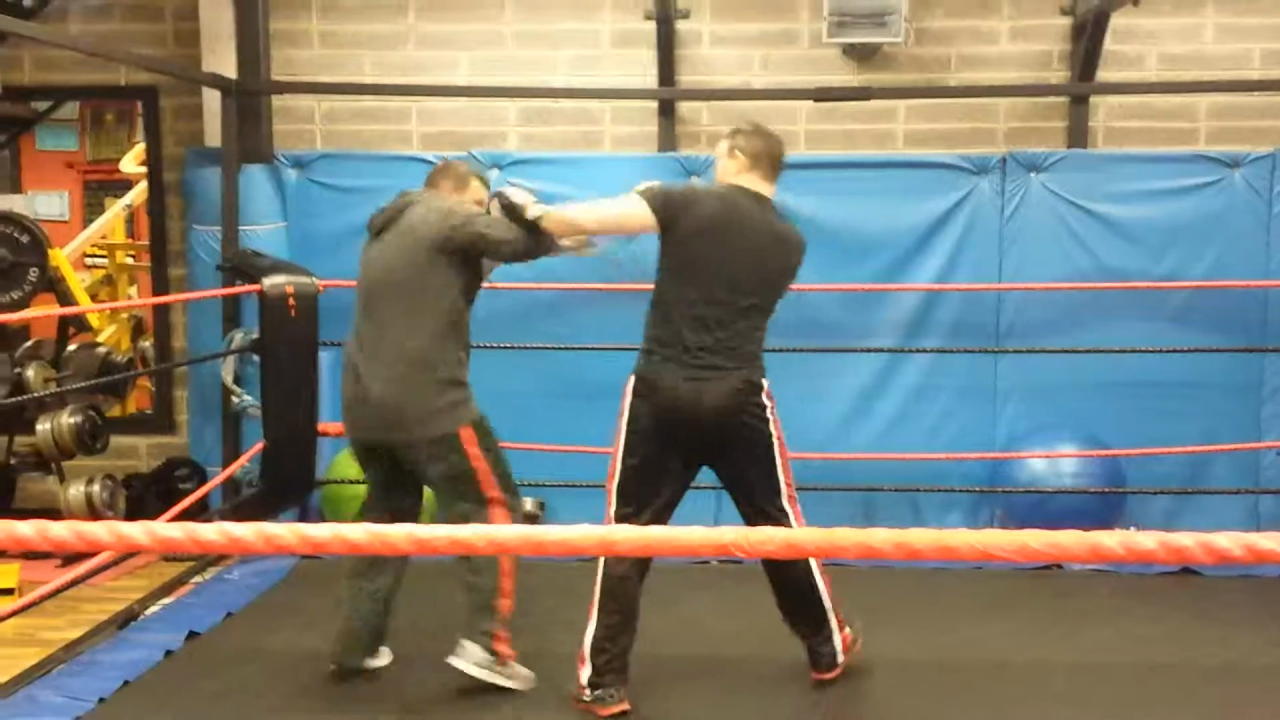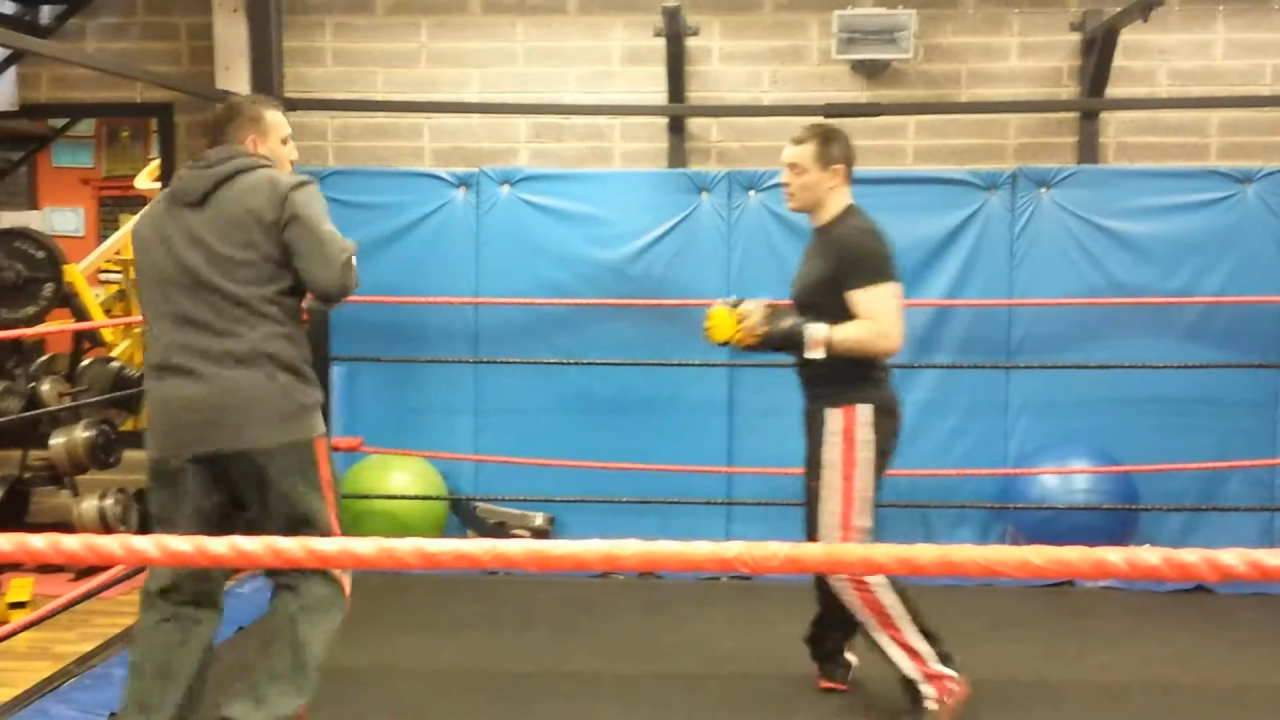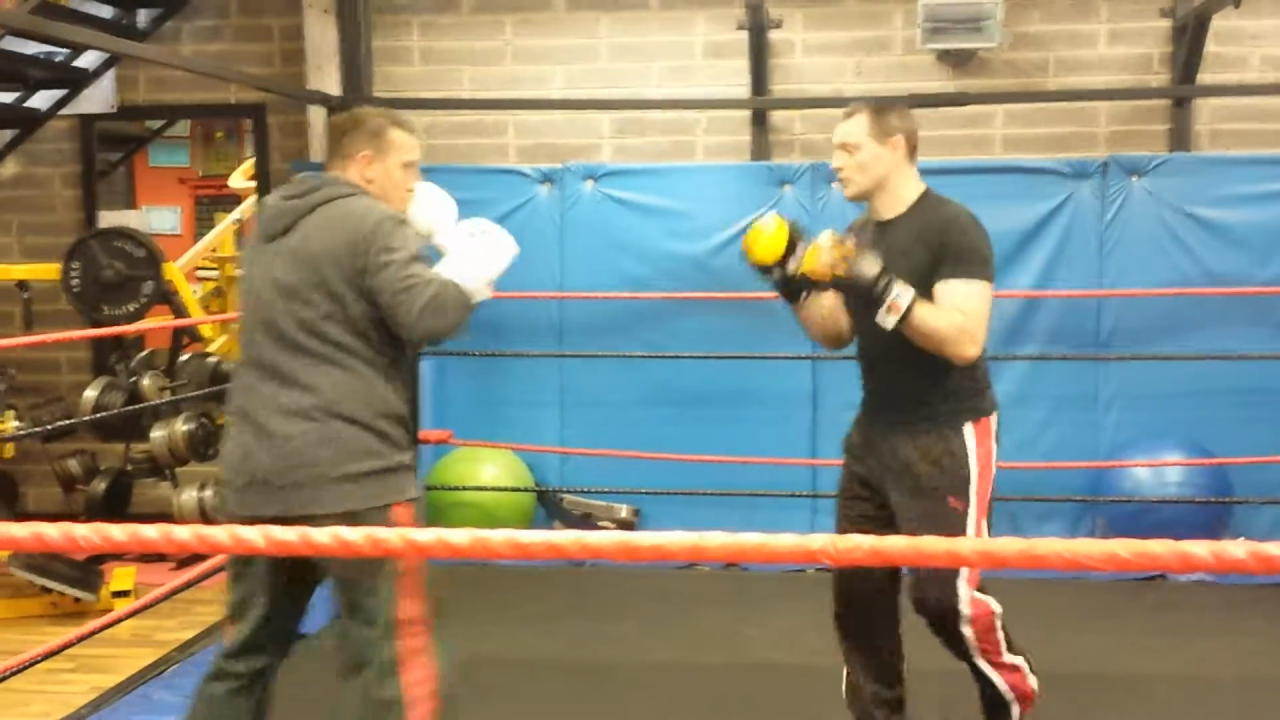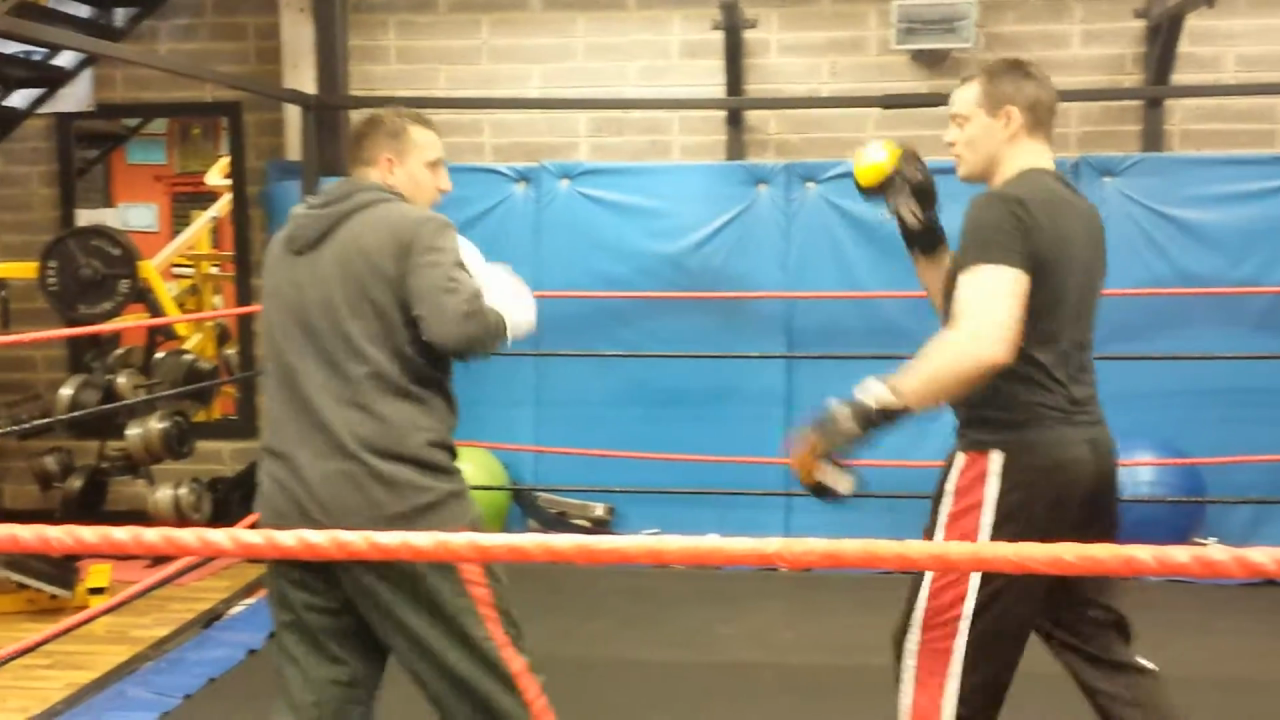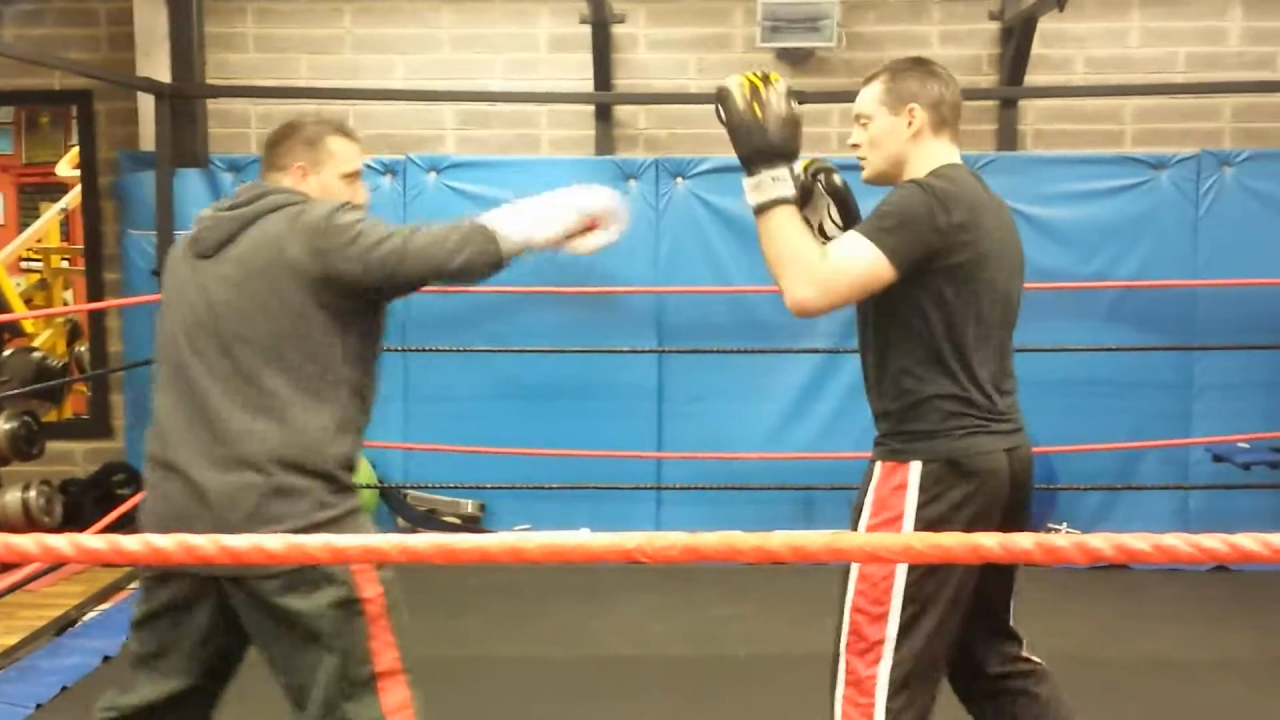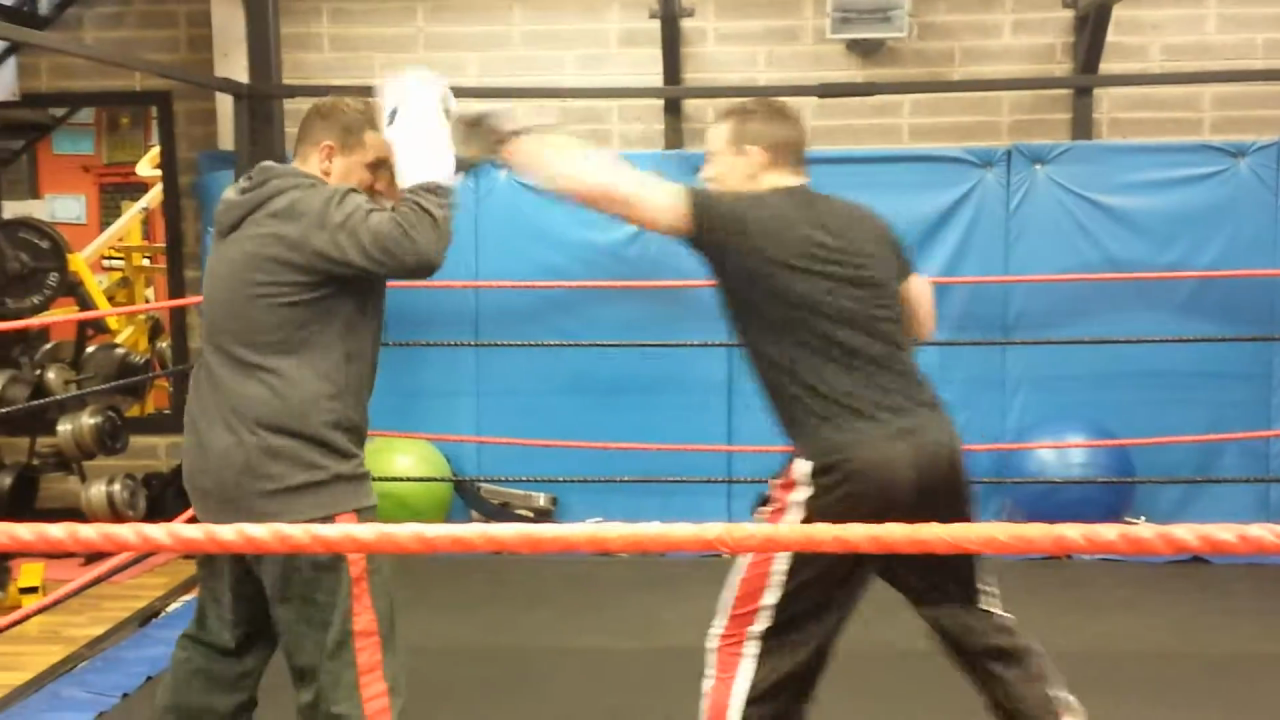
dt=0.7s
person 1, frame 1
left shoulder: (691, 202)
right shoulder: (790, 241)
left elbow: (600, 217)
left wrist: (537, 218)
left hip: (662, 393)
right hip: (739, 397)
left knee: (628, 535)
right knee: (779, 524)
right ankle: (827, 650)
person 1, frame 2
left shoulder: (857, 239)
right shoulder: (820, 239)
left elbow: (885, 336)
left wrist: (804, 335)
right wrist: (767, 329)
left hip: (853, 414)
right hip: (835, 410)
left knee: (846, 552)
right knee: (830, 540)
right ankle: (832, 656)
person 1, frame 3
left shoulder: (953, 228)
right shoulder: (858, 232)
left elbow: (964, 341)
right elbow: (836, 334)
left wrist: (881, 289)
right wrist: (797, 288)
left hip: (949, 437)
right hip: (876, 435)
left knee: (945, 590)
right knee: (859, 589)
person 1, frame 4
left shoulder: (1006, 207)
right shoulder: (1074, 210)
left elbow: (982, 344)
left wrist: (865, 408)
right wrist: (922, 226)
left hip: (1017, 460)
right hip: (1080, 452)
left knee: (947, 662)
right knee: (1105, 654)
person 1, frame 5
left shoulder: (925, 201)
right shoulder: (979, 205)
left elbow: (807, 291)
left wrist: (771, 173)
right wrist: (843, 231)
left hip: (935, 468)
right hip: (993, 457)
right knee: (988, 652)
person 1, frame 6
left shoulder: (734, 221)
right shoulder: (866, 225)
left elbow: (597, 179)
right elbow: (920, 322)
left wrist: (503, 137)
left hip: (845, 466)
right hip: (929, 446)
left knee: (751, 651)
right knee: (970, 616)
person 2, frame 1
left shoulder: (390, 234)
right shoulder: (445, 217)
right elbow: (517, 240)
left hip: (365, 404)
right hip: (428, 406)
left knee: (385, 517)
right knee: (490, 509)
left ankle: (357, 646)
right ankle: (485, 645)
person 2, frame 2
left shoulder: (155, 216)
right shoulder: (283, 192)
right elbow: (332, 277)
right wrist: (347, 256)
left hip: (178, 421)
right hip: (270, 414)
left knee: (179, 591)
right knee: (311, 570)
person 2, frame 3
left shoulder: (273, 226)
right shoulder: (374, 224)
right elbow: (427, 317)
right wrist: (474, 260)
left hip: (257, 472)
right hip: (353, 475)
left knee: (247, 650)
right knee: (391, 656)
person 2, frame 4
left shoulder: (288, 242)
right shoulder: (414, 231)
right elbow: (461, 328)
right wrist: (507, 306)
left hip: (296, 504)
right hip: (400, 503)
person 2, frame 5
left shoulder: (195, 247)
right shoulder: (323, 232)
right elbow: (433, 255)
right wrist: (551, 216)
left hip: (180, 512)
right hip: (288, 515)
person 2, frame 6
left shoulder: (250, 211)
right shoulder: (316, 209)
left elbow: (359, 250)
right elbow: (418, 247)
left wrist: (399, 173)
right wrist: (427, 168)
left hip: (224, 473)
right hip: (300, 482)
left knee: (222, 642)
